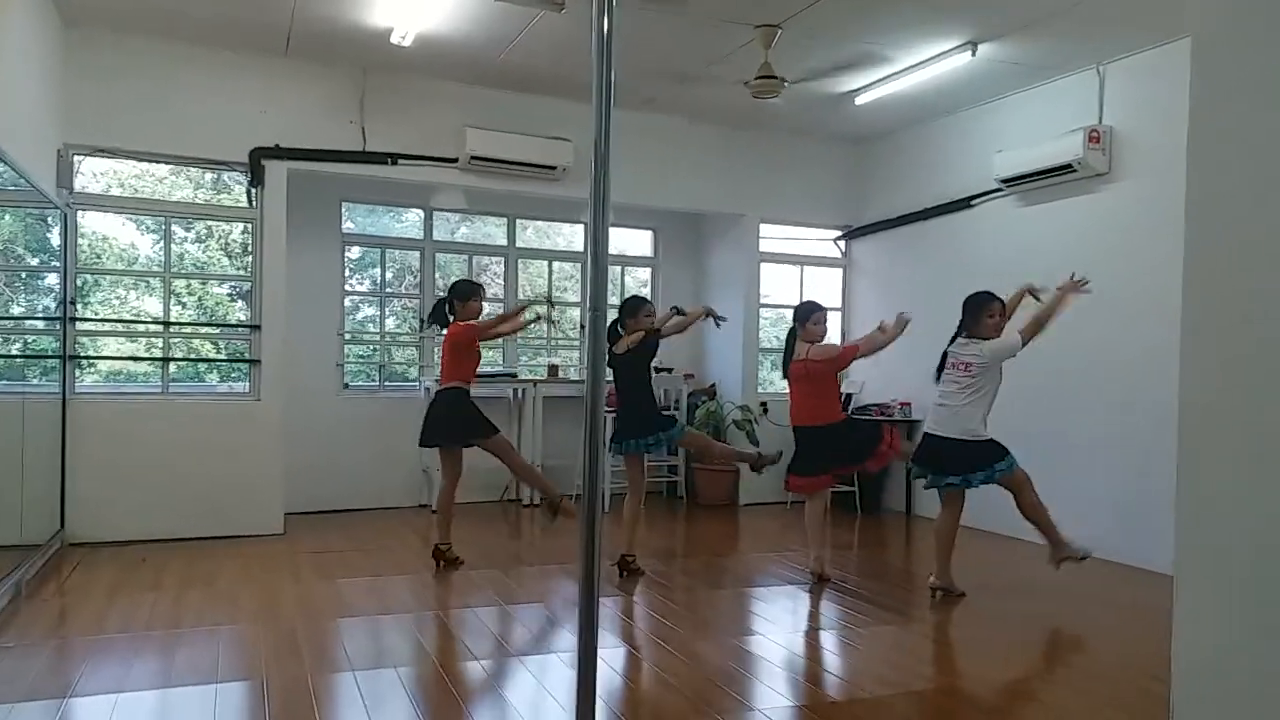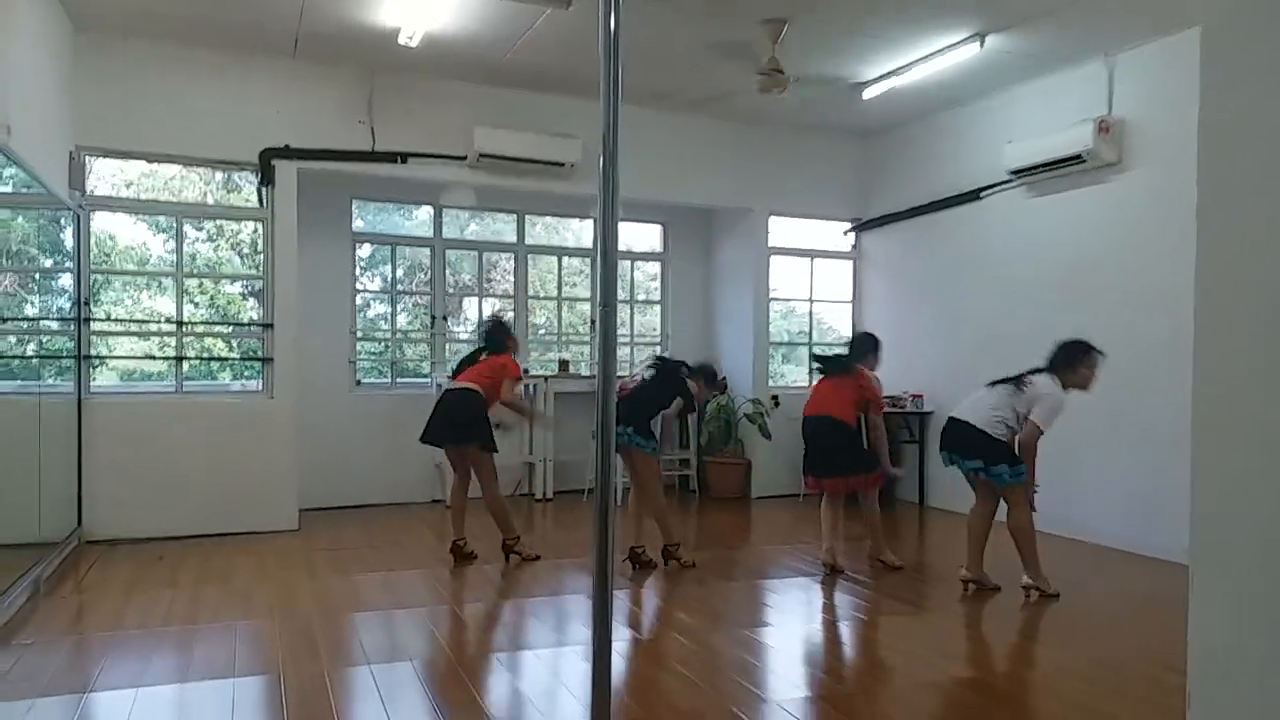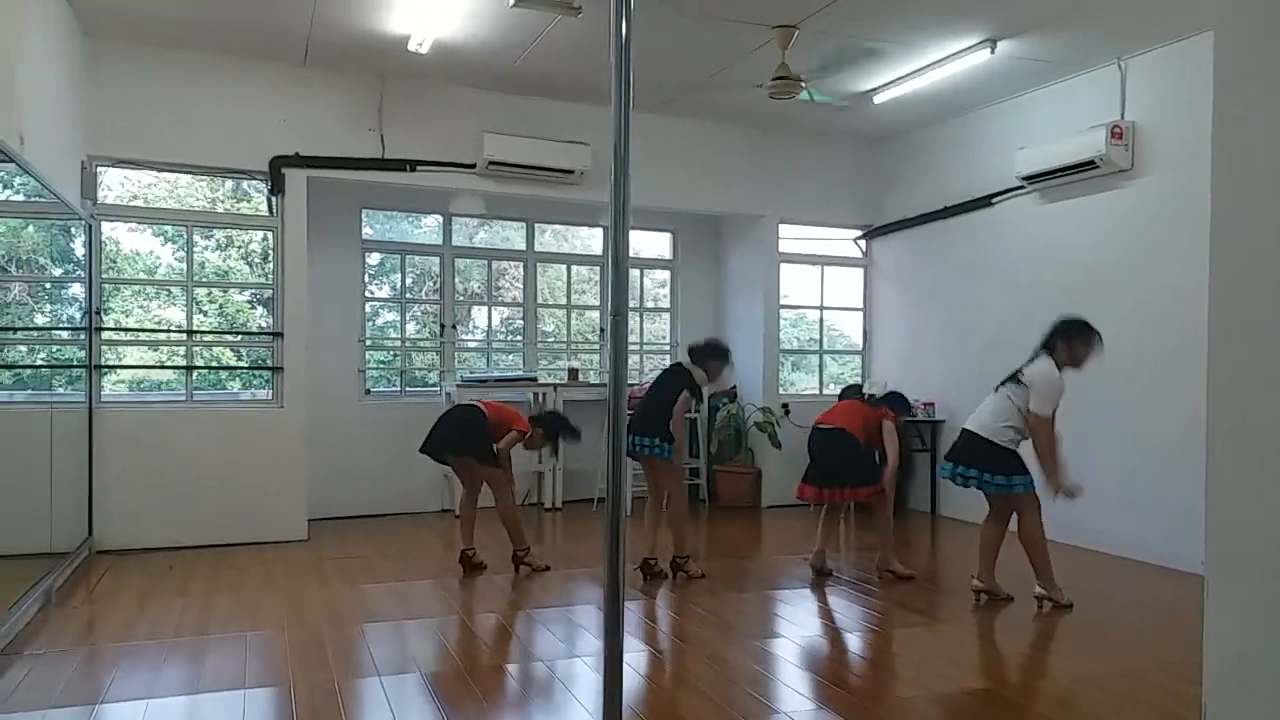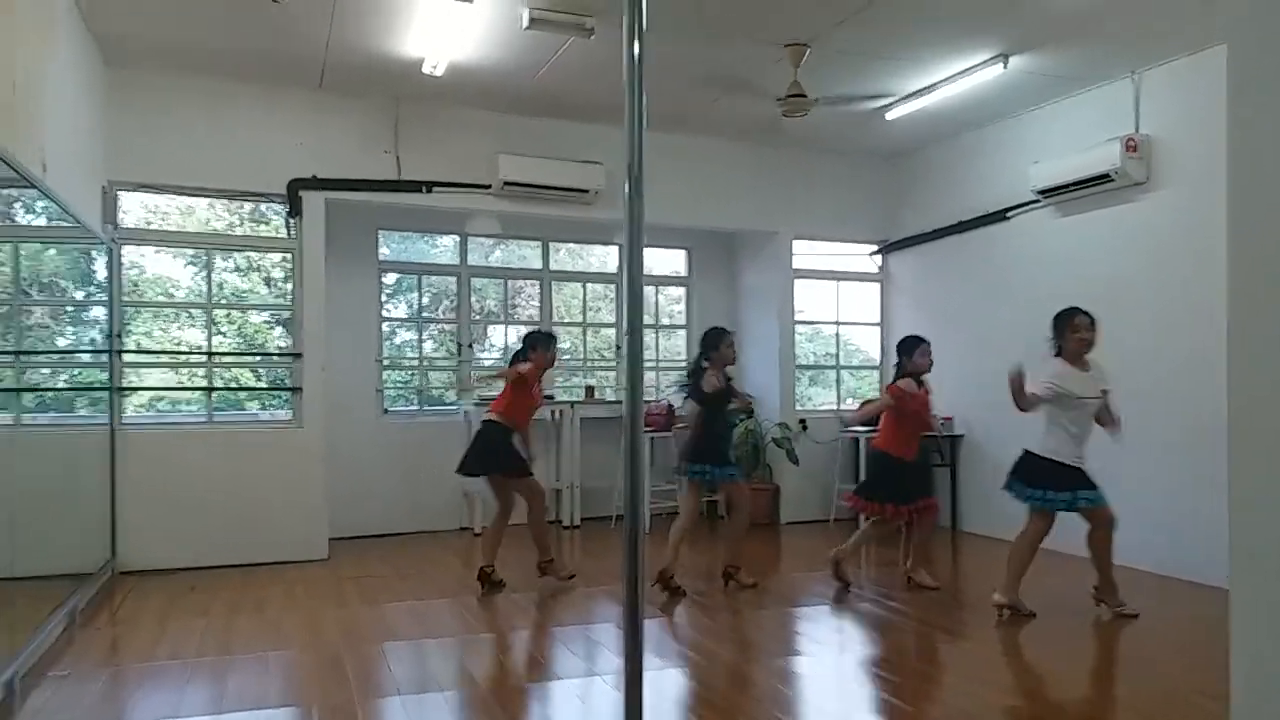
dt=0.5s
person 1, frame 1
left shoulder: (958, 344)
right shoulder: (990, 351)
left elbow: (1001, 321)
right elbow: (1032, 329)
left wrist: (1021, 293)
right wrist: (1063, 293)
left hip: (935, 439)
right hip: (968, 442)
left knee: (951, 506)
right knee: (1021, 484)
left ankle: (941, 577)
right ankle: (1058, 546)
person 1, frame 2
left shoulder: (1037, 381)
right shoulder: (1055, 395)
right elbow: (1028, 438)
left wrist: (1024, 476)
right wrist: (1028, 479)
left hip: (957, 428)
right hip: (983, 435)
left knee: (986, 497)
right knee: (1018, 502)
left ankle: (973, 568)
right ankle: (1034, 576)
person 1, frame 3
left shoulder: (1043, 370)
right shoulder: (1051, 376)
left elbow: (1045, 430)
right elbow: (1038, 429)
left wrist: (1058, 475)
right wrist: (1053, 478)
left hip: (977, 441)
right hip: (989, 446)
left knee: (1000, 508)
right knee: (1029, 509)
left ankle: (983, 579)
right ankle: (1047, 586)
person 1, frame 4
left shoulder: (1096, 372)
right shoulder: (1057, 372)
left elbow: (1100, 414)
right elbow: (1026, 403)
left wrist: (1111, 421)
right wrist: (1018, 387)
left hip: (1067, 465)
right hip: (1049, 464)
left knee: (1038, 526)
right knee: (1103, 520)
left ankle: (1007, 593)
right ankle: (1107, 592)
person 2, frame 1
left shoulder: (615, 348)
right shoulder: (641, 341)
right elbow: (678, 325)
left wrist: (668, 316)
right wrist: (703, 311)
left hip: (627, 429)
right hip: (650, 422)
left knee: (635, 491)
right knee: (705, 445)
left ankle: (627, 557)
right ankle: (755, 458)
person 2, frame 2
left shoulder: (668, 377)
right shoulder: (691, 389)
right elbow: (668, 415)
left hip: (621, 417)
right hip: (635, 423)
left knee: (640, 492)
right knee: (653, 490)
left ankle: (637, 549)
right ankle: (672, 547)
person 2, frame 3
left shoulder: (679, 370)
right shoulder: (696, 378)
right elbow: (678, 413)
right wrist: (679, 454)
left hip: (639, 430)
right hip: (654, 432)
left knee: (656, 496)
right knee: (677, 496)
left ankle: (650, 560)
right ankle: (681, 558)
person 2, frame 4
left shoulder: (721, 379)
right shoulder: (712, 382)
left elbow: (736, 399)
right elbow: (694, 417)
left hip: (707, 454)
right hip: (710, 455)
left knee: (689, 513)
right knee: (742, 504)
left ankle: (667, 571)
right ankle: (731, 567)
person 3, frame 1
left shoulder: (465, 334)
right shoulder: (460, 331)
left elbow: (504, 329)
right elbow: (502, 322)
left wrist: (533, 318)
right wrist: (530, 311)
left hip: (446, 408)
right hip: (456, 405)
left knee: (450, 478)
right knee: (509, 455)
left ankle: (443, 547)
right ankle: (554, 501)
person 3, frame 2
left shoulder: (484, 361)
right shoulder: (510, 364)
right elbow: (506, 398)
right wrist: (528, 412)
left hip: (446, 406)
right hip: (467, 408)
left knee: (461, 477)
right knee: (489, 481)
left ankle: (459, 543)
right ankle: (511, 541)
person 3, frame 3
left shoulder: (511, 418)
right shoulder: (525, 426)
right elbow: (502, 447)
right wrist: (508, 482)
left hip: (449, 426)
right hip: (469, 428)
left knee: (472, 487)
right knee: (502, 490)
left ankle: (468, 553)
right ankle: (522, 552)
person 3, frame 4
left shoulder: (535, 382)
right shoulder: (526, 370)
right elbow: (506, 373)
left wrist: (528, 457)
left hip: (493, 439)
right hip: (496, 439)
left knee: (505, 506)
right knee: (536, 496)
left ankle: (488, 568)
right ankle: (547, 561)
person 4, frame 1
left shoulder: (793, 355)
right shoulder: (822, 352)
left elbow: (852, 350)
right elbow: (866, 349)
left wrist: (879, 333)
right wrist: (898, 328)
left hip: (806, 434)
right hip: (834, 429)
left knee: (816, 497)
right knee: (889, 442)
left ankle: (817, 561)
person 4, frame 2
left shoulder: (831, 372)
right shoulder: (869, 380)
right elbow: (875, 426)
right wrist: (885, 465)
left hip: (812, 426)
right hip: (840, 430)
left knee: (832, 492)
right knee: (868, 488)
left ankle: (829, 551)
right ankle: (879, 550)
person 4, frame 3
left shoulder: (855, 403)
right shoulder: (887, 415)
right elbow: (891, 441)
right wrist: (891, 470)
left hip: (818, 438)
right hip: (842, 440)
left knee: (835, 501)
right knee: (882, 494)
left ankle: (818, 556)
right ankle: (887, 560)
person 4, frame 4
left shoulder: (919, 389)
right shoulder: (906, 387)
left elbow: (921, 421)
right elbow: (880, 405)
left wrist: (930, 420)
right wrist: (858, 416)
left hip: (898, 459)
right hip: (891, 461)
left knee: (887, 517)
right knee: (925, 511)
left ankle: (842, 553)
right ankle: (915, 568)
